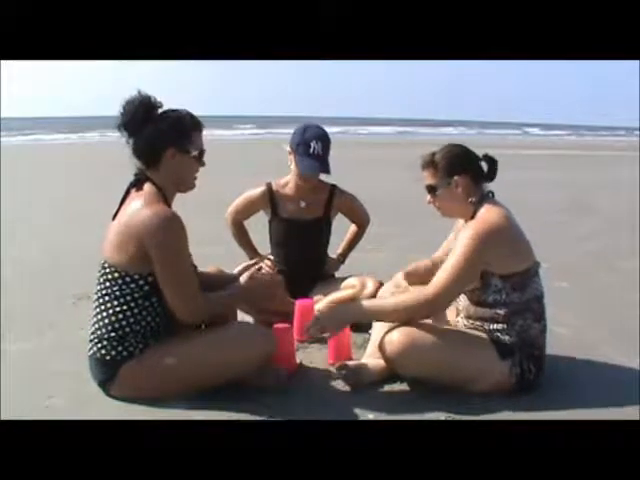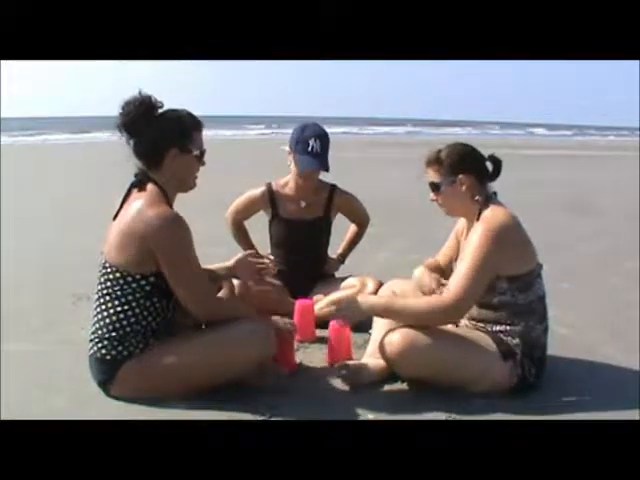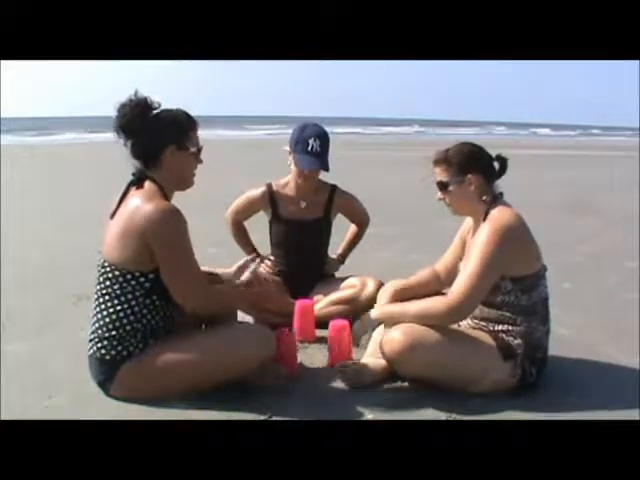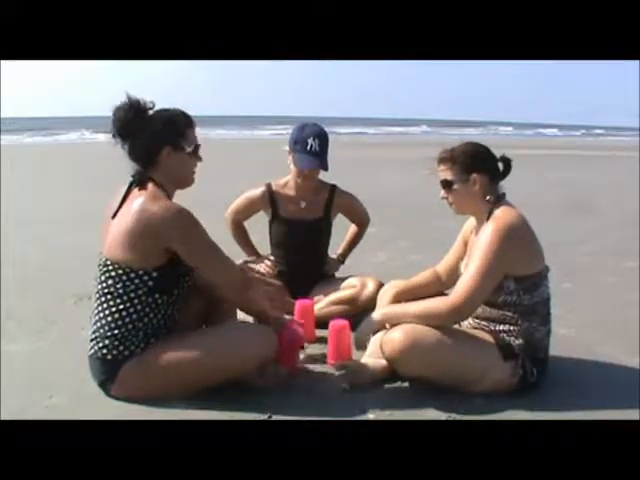
dt=0.4s
person 1, frame 1
left shoulder: (141, 199)
right shoulder: (160, 219)
right elbow: (190, 310)
left wrist: (232, 281)
right wrist: (243, 294)
left hip: (126, 348)
right hip: (127, 367)
left knee: (217, 278)
right knee: (261, 342)
left ankle: (222, 361)
person 1, frame 2
left shoulder: (141, 199)
right shoulder: (162, 220)
right elbow: (203, 306)
left wrist: (227, 270)
right wrist: (266, 319)
left hip: (124, 350)
right hip: (127, 367)
left knee: (221, 286)
right knee: (260, 340)
person 1, frame 3
left shoulder: (137, 198)
right shoulder: (161, 214)
right elbow: (196, 300)
left wrist: (225, 278)
right wrist: (245, 296)
left hip: (120, 351)
right hip: (128, 367)
left knee: (219, 287)
right knee: (260, 342)
person 1, frame 4
left shoulder: (134, 197)
right shoulder: (168, 215)
right elbow: (236, 284)
right wrist: (274, 318)
left hip: (120, 351)
right hip: (128, 367)
left knee: (215, 284)
right knee: (262, 341)
person 2, frame 1
left shoulder: (484, 228)
right shoulder: (475, 217)
left elbow: (430, 302)
right elbow: (436, 267)
left wrist: (350, 311)
right wrist: (402, 276)
left hip: (509, 356)
right hip: (479, 326)
left knee: (398, 343)
right knee: (391, 294)
left ankle: (378, 364)
right ankle: (373, 364)
person 2, frame 2
left shoulder: (491, 227)
right shoulder: (471, 220)
left elbow: (449, 309)
right elbow: (440, 266)
left wrist: (369, 304)
right wrist: (423, 272)
left hip: (510, 357)
right hip: (478, 326)
left knee: (399, 343)
right knee: (394, 291)
left ankle: (379, 364)
right ankle: (373, 363)
person 2, frame 3
left shoulder: (498, 227)
right shoulder: (477, 220)
left elbow: (454, 309)
right elbow: (440, 274)
left wrist: (381, 314)
right wrist: (393, 293)
left hip: (512, 356)
right hip: (481, 326)
left knee: (399, 341)
right knee: (393, 295)
left ankle: (381, 363)
right ankle: (375, 362)
person 2, frame 4
left shoulder: (501, 227)
right shoulder: (479, 221)
left elbow: (457, 309)
right elbow: (441, 275)
left wrist: (384, 314)
right wrist: (395, 295)
left hip: (512, 357)
right hip: (483, 328)
left knee: (399, 341)
right knee: (391, 291)
left ankle: (381, 363)
right ankle: (375, 362)
person 3, frame 1
left shoulder: (336, 198)
right shoulder: (268, 195)
left elbow: (362, 221)
right elbow: (233, 217)
left wrist: (340, 258)
right wrist: (256, 258)
left hip: (320, 285)
left knee: (372, 289)
left ankle: (289, 316)
person 3, frame 2
left shoulder: (336, 198)
right shoulder: (267, 195)
left elbow: (362, 221)
right elbow: (233, 217)
left wrist: (340, 258)
left hip: (320, 284)
right hip: (280, 284)
left knee: (372, 288)
right knee: (238, 288)
left ankle: (291, 317)
person 3, frame 3
left shoulder: (336, 198)
right shoulder: (267, 195)
left elbow: (362, 221)
right elbow: (233, 218)
left wrist: (340, 258)
right wrist: (256, 258)
left hip: (320, 285)
right hip: (279, 285)
left knee: (373, 289)
left ankle: (283, 317)
right ankle: (330, 312)
person 3, frame 4
left shoulder: (336, 198)
right shoulder: (267, 195)
left elbow: (362, 221)
right elbow: (233, 217)
left wrist: (340, 258)
right wrist: (255, 258)
left hip: (319, 285)
left knee: (373, 289)
right ankle: (330, 312)
